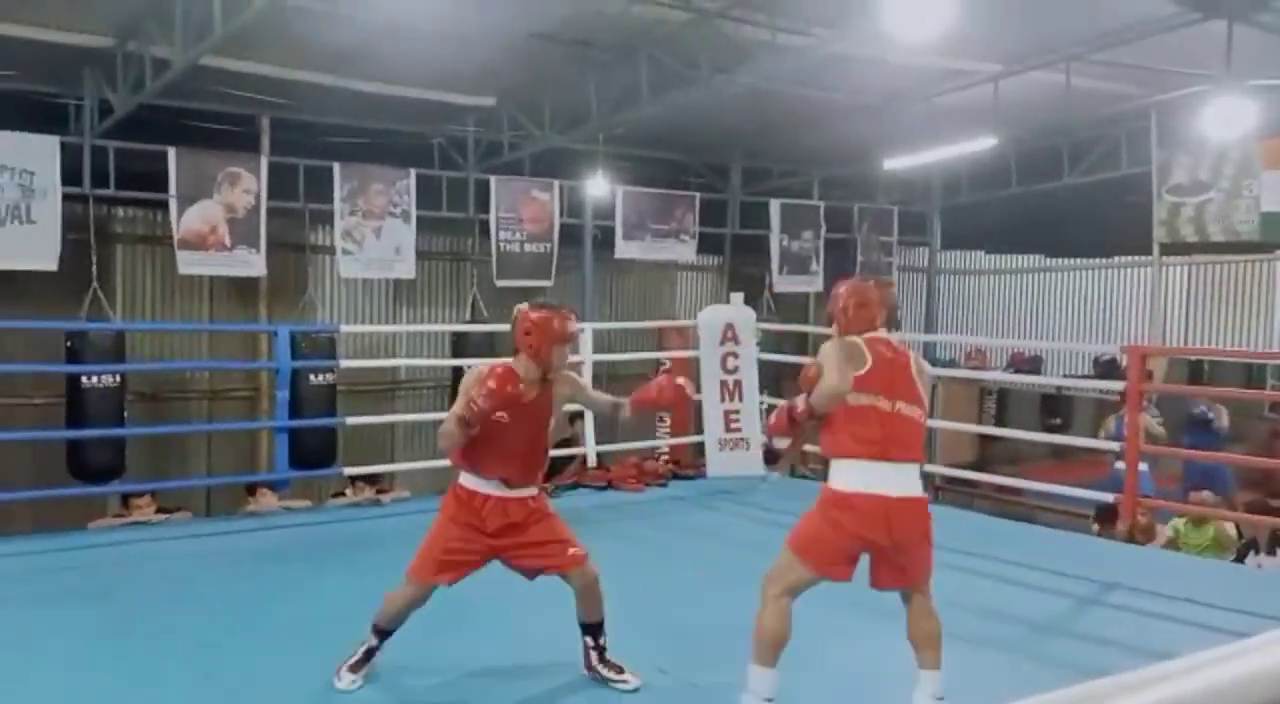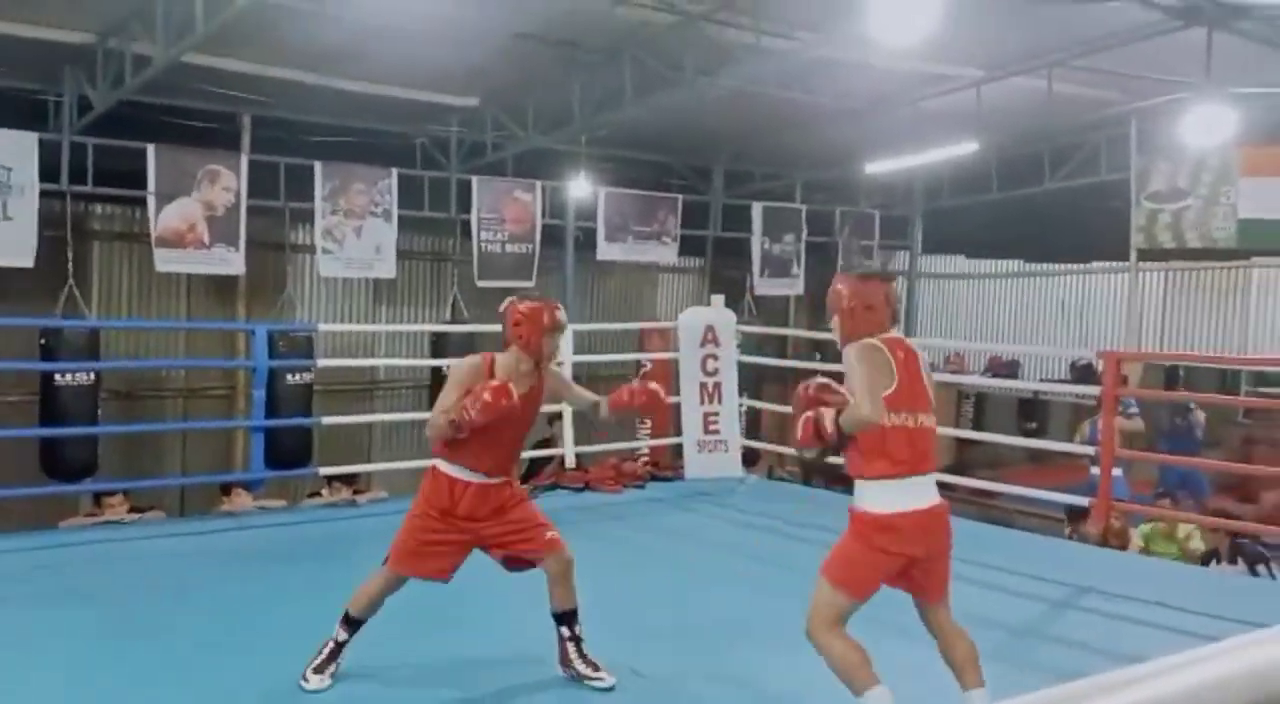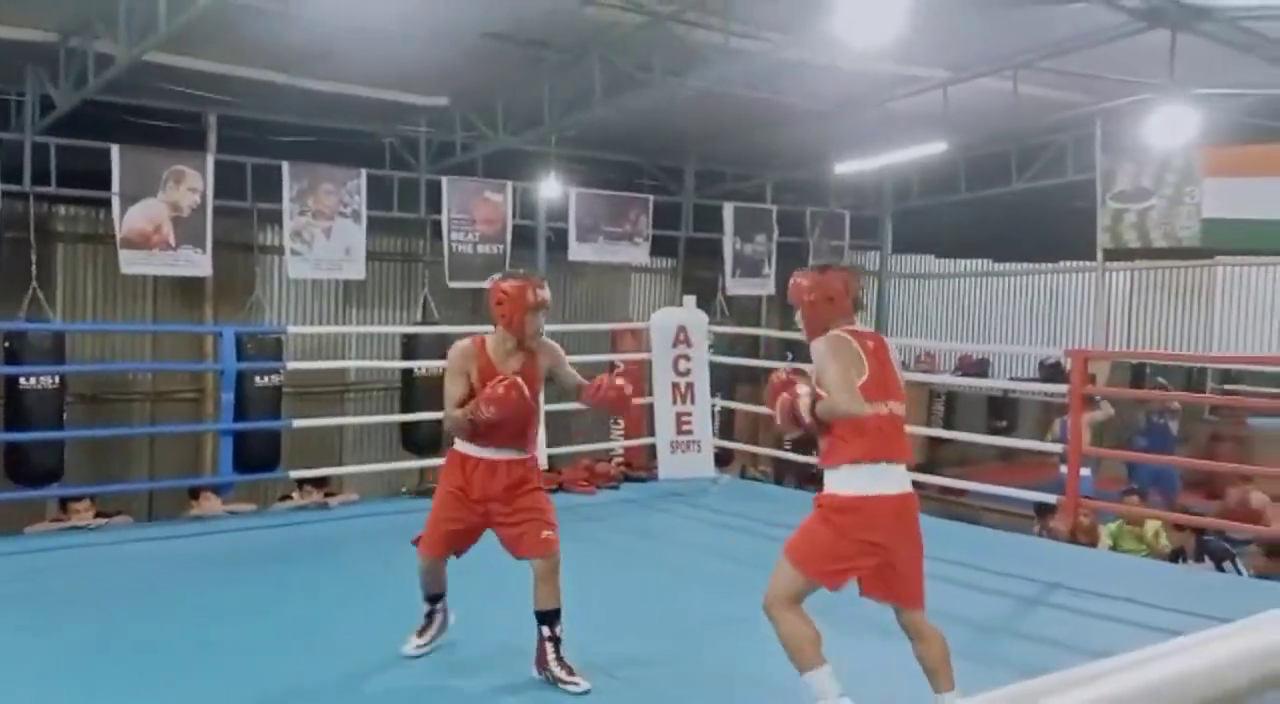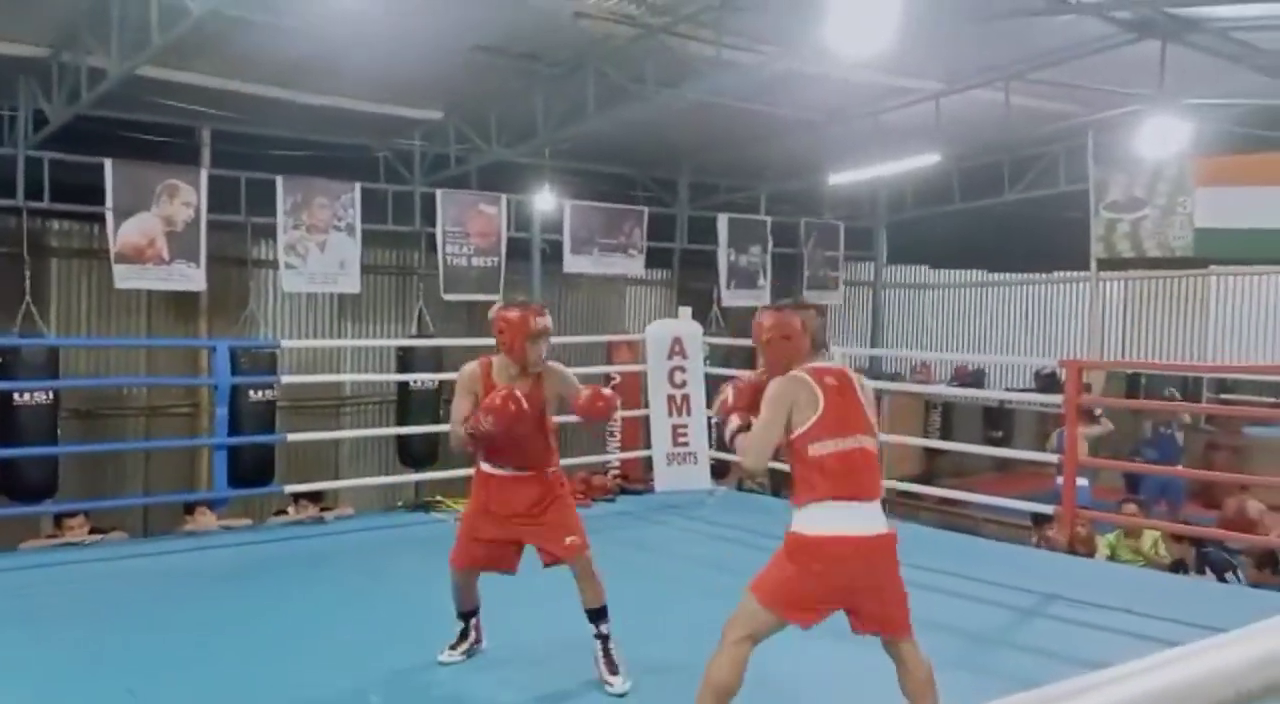
dt=0.2s
person 1, frame 1
left shoulder: (841, 348)
right shoulder: (918, 367)
left elbow: (832, 394)
left wrist: (798, 411)
left hip: (851, 499)
right hip: (908, 501)
left knee: (776, 589)
right knee: (918, 599)
person 1, frame 2
left shoulder: (862, 353)
right shoulder: (913, 358)
left elbow: (869, 417)
left wrist: (828, 422)
right wrist: (840, 398)
left hip: (882, 519)
right hip: (929, 512)
left knee: (822, 623)
right knee: (938, 616)
person 1, frame 3
left shoulder: (831, 346)
right shoulder: (884, 350)
left elbow: (850, 407)
left wrist: (805, 404)
left hip: (850, 503)
right hip: (898, 501)
left knee: (779, 600)
right knee: (914, 615)
person 1, frame 4
left shoulder: (787, 386)
right shoulder: (859, 386)
left elbow: (754, 459)
left wrist: (735, 420)
left hip: (816, 544)
right hip: (874, 538)
left knee: (738, 636)
right knee: (901, 643)
person 2, frame 1
left shoulder: (563, 383)
right shoulder: (482, 378)
left elbow: (611, 408)
right elbow: (447, 444)
left wrist: (644, 400)
right wrist: (472, 412)
left hip: (526, 505)
right hip: (472, 503)
left knee: (584, 575)
right knee: (418, 585)
left ankle: (596, 654)
right ankle: (367, 649)
person 2, frame 2
left shoulder: (548, 377)
right shoulder: (470, 370)
left elbow: (592, 407)
right elbow: (433, 434)
left wrist: (624, 402)
right wrist: (462, 418)
left hip: (501, 492)
right hip: (446, 490)
left knee: (559, 561)
right knee: (393, 575)
left ankle: (571, 652)
right ankle: (337, 646)
person 2, frame 3
left shoulder: (546, 352)
right shoulder: (465, 352)
left elbow: (580, 389)
right elbow: (451, 422)
left wrist: (603, 394)
right wrist: (478, 411)
left hip: (520, 472)
right hip: (468, 469)
left knee: (547, 558)
right knee: (432, 554)
left ankle: (549, 654)
right ankle: (435, 616)
person 2, frame 4
left shoulder: (553, 375)
right shoulder: (473, 375)
left elbow: (590, 404)
right elbow: (456, 441)
left wrist: (599, 405)
right wrist: (478, 428)
left hip: (543, 485)
right hip: (491, 484)
left knee: (581, 562)
right knee: (463, 567)
left ankle: (605, 648)
right ankle: (469, 632)
